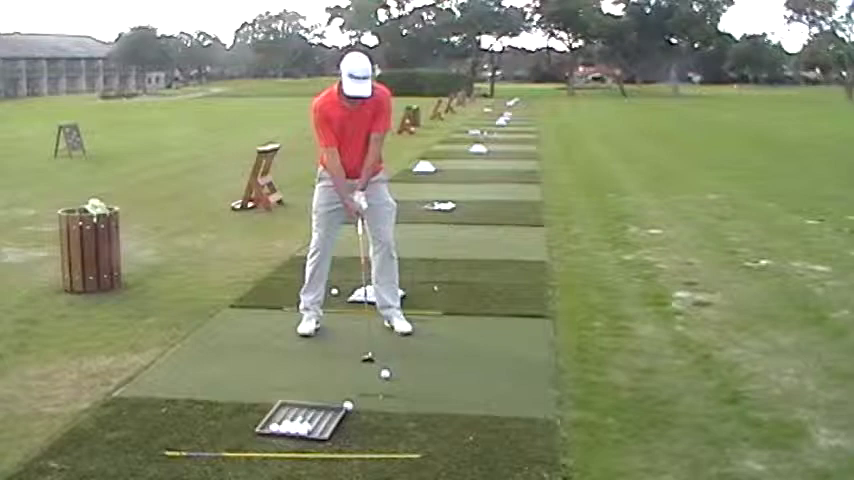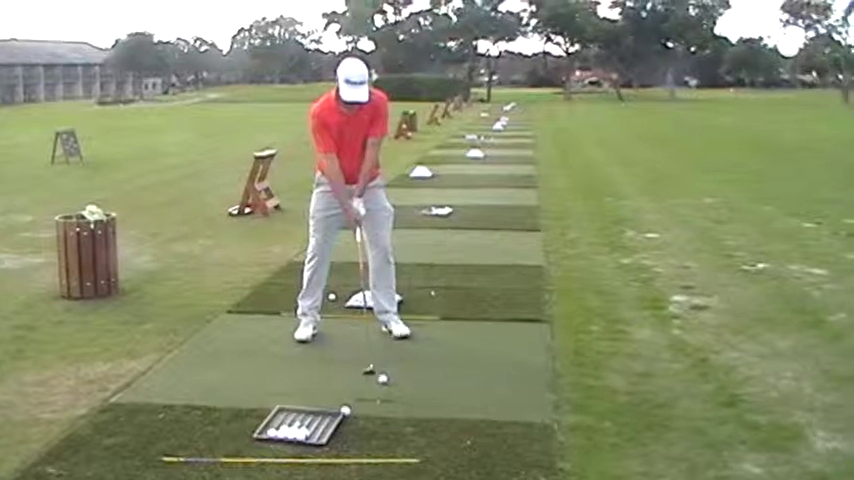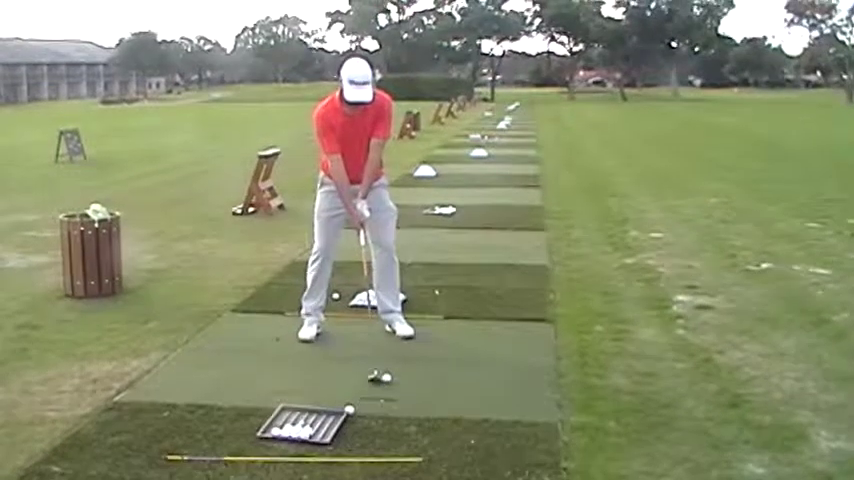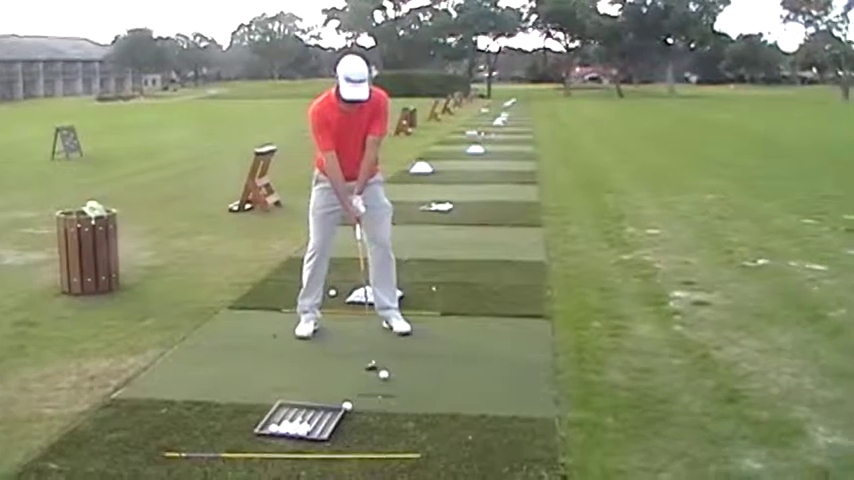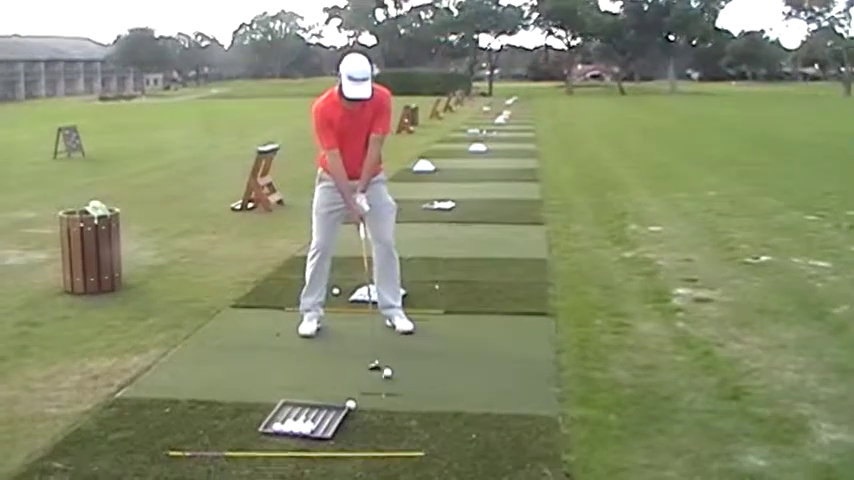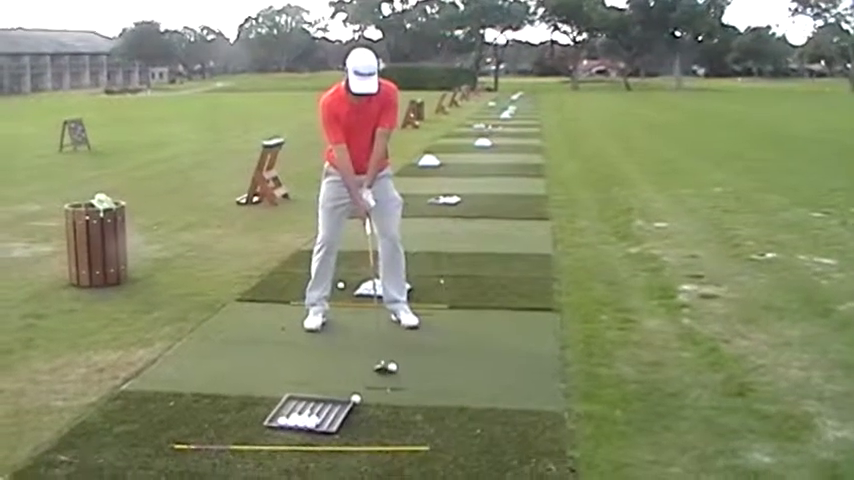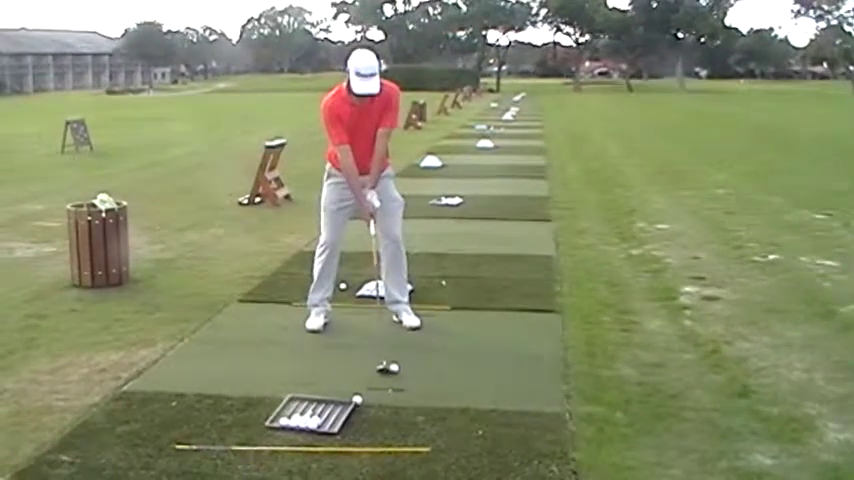
dt=0.3s
person 1, frame 1
left shoulder: (382, 97)
right shoulder: (322, 105)
left elbow: (375, 146)
right elbow: (331, 155)
left wrist: (361, 190)
right wrist: (346, 199)
left hip: (372, 179)
right hip: (332, 180)
left knee: (384, 244)
right knee: (320, 246)
left ankle: (391, 311)
right ankle: (310, 312)
person 1, frame 2
left shoulder: (379, 103)
right shoulder: (320, 112)
left elbow: (372, 151)
right elbow: (330, 161)
left wrist: (359, 195)
right wrist: (346, 205)
left hip: (369, 184)
right hip: (330, 185)
left knee: (382, 249)
right knee: (318, 251)
left ankle: (388, 315)
right ankle: (308, 317)
person 1, frame 3
left shoulder: (382, 104)
right shoulder: (324, 113)
left elbow: (375, 153)
right elbow: (335, 163)
left wrist: (363, 198)
right wrist: (351, 208)
left hip: (373, 184)
right hip: (334, 185)
left knee: (385, 248)
right knee: (322, 251)
left ankle: (392, 315)
right ankle: (312, 316)
person 1, frame 4
left shoulder: (379, 100)
right shoulder: (319, 109)
left elbow: (371, 149)
right elbow: (330, 159)
left wrist: (358, 194)
right wrist: (346, 205)
left hip: (368, 180)
right hip: (329, 182)
left knee: (381, 244)
right knee: (318, 248)
left ankle: (389, 311)
right ankle: (308, 313)
person 1, frame 5
left shoulder: (382, 98)
right shoulder: (322, 107)
left elbow: (374, 147)
right elbow: (333, 158)
left wrist: (361, 191)
right wrist: (349, 202)
left hip: (371, 179)
right hip: (332, 181)
left knee: (385, 243)
right knee: (321, 246)
left ankle: (392, 310)
right ankle: (311, 312)
person 1, frame 6
left shoulder: (389, 93)
right shoulder: (329, 102)
left elbow: (381, 142)
right elbow: (340, 152)
left wrist: (368, 187)
right wrist: (356, 197)
left hip: (378, 174)
right hip: (339, 175)
left knee: (391, 239)
right knee: (327, 240)
left ankle: (398, 304)
right ankle: (317, 306)
person 1, frame 7
left shoulder: (390, 93)
right shoulder: (332, 104)
left elbow: (382, 142)
right elbow: (344, 153)
left wrist: (372, 187)
right wrist: (361, 198)
left hip: (379, 175)
right hip: (340, 177)
left knee: (393, 239)
right knee: (329, 241)
left ankle: (400, 305)
right ankle: (318, 307)
